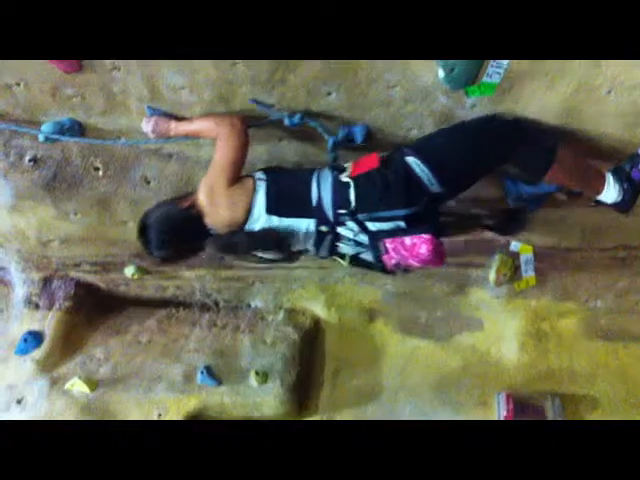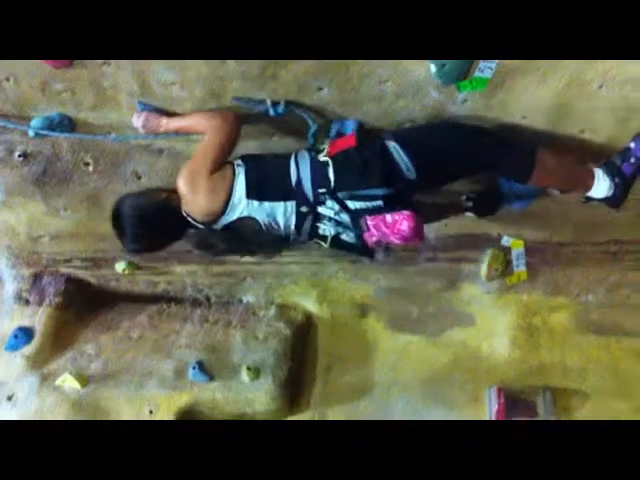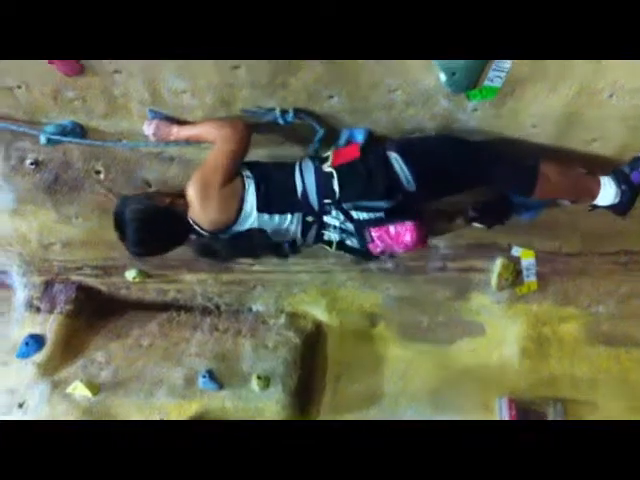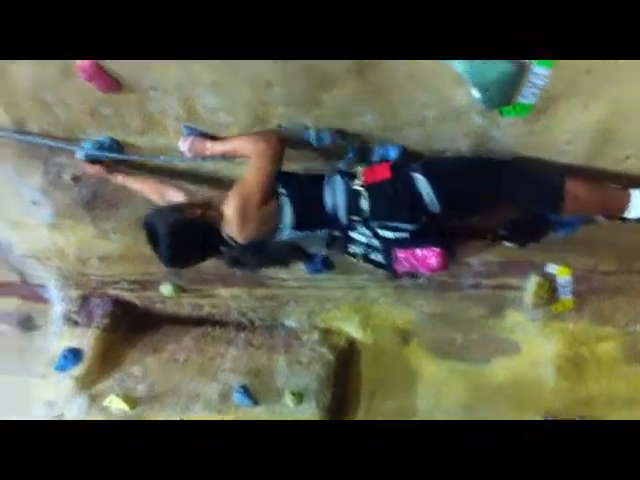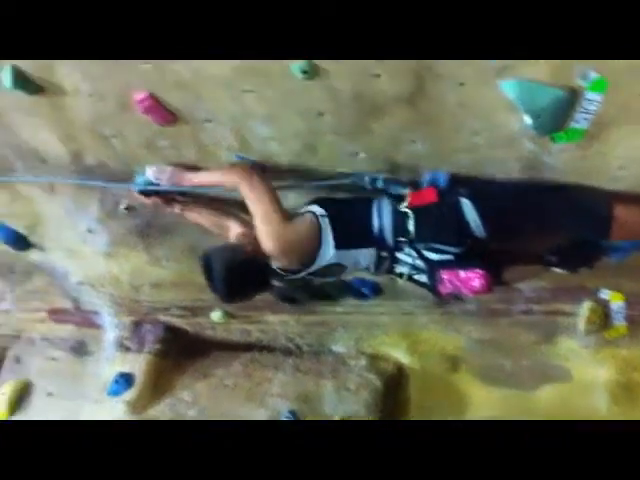
dt=0.3s
person 1, frame 1
left shoulder: (232, 235)
right shoulder: (216, 197)
right elbow: (230, 125)
right wrist: (176, 127)
right hip: (381, 191)
right knee: (509, 132)
person 1, frame 2
left shoulder: (206, 236)
right shoulder: (195, 184)
right elbow: (227, 120)
right wrist: (168, 122)
left hip: (351, 227)
right hip: (353, 170)
right knee: (484, 144)
person 1, frame 3
left shoulder: (207, 239)
right shoulder: (204, 195)
right elbow: (235, 129)
right wrist: (178, 131)
left hip: (352, 229)
right hip: (355, 182)
right knee: (489, 162)
person 1, frame 4
left shoulder: (233, 241)
right shoulder: (241, 216)
left elbow: (188, 185)
right elbow: (270, 142)
left hip: (382, 242)
right hip: (382, 196)
right knee: (509, 179)
person 1, frame 5
left shoulder: (281, 255)
right shoulder: (280, 243)
left elbow: (237, 209)
right elbow: (247, 178)
left wrist: (179, 184)
right wrist: (183, 189)
left hip: (423, 248)
right hip: (427, 221)
right knee: (553, 205)
